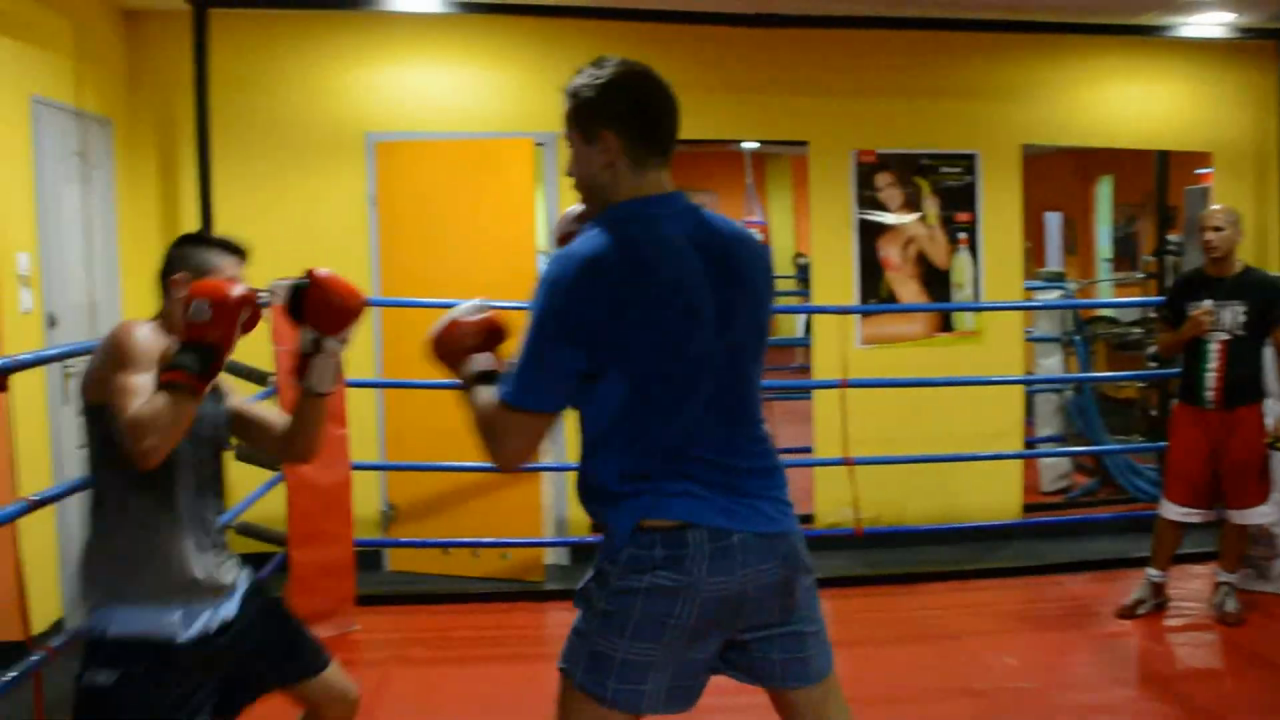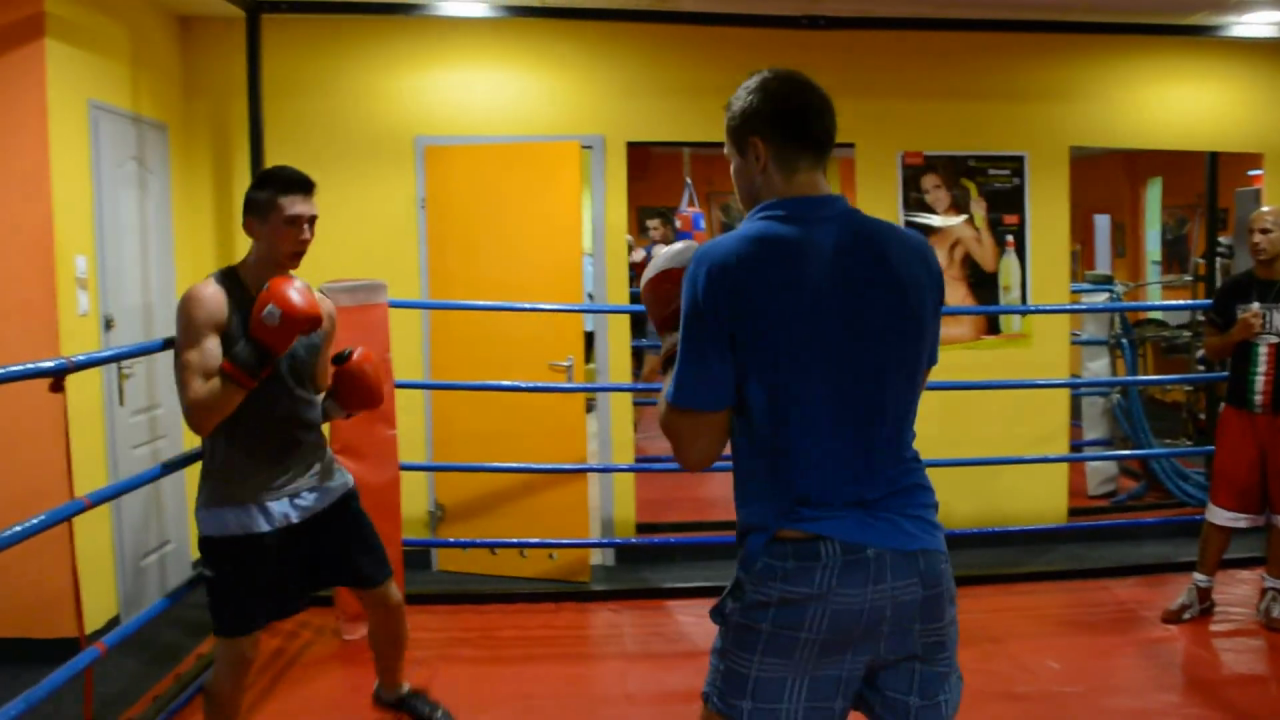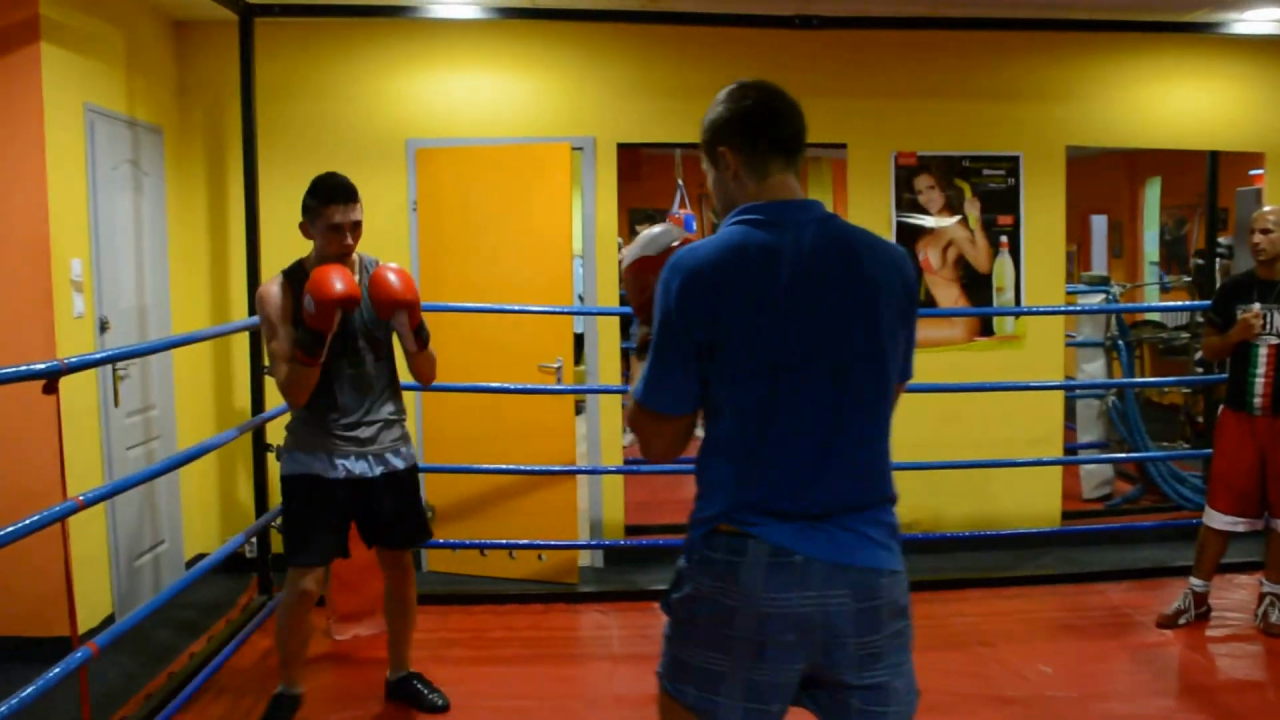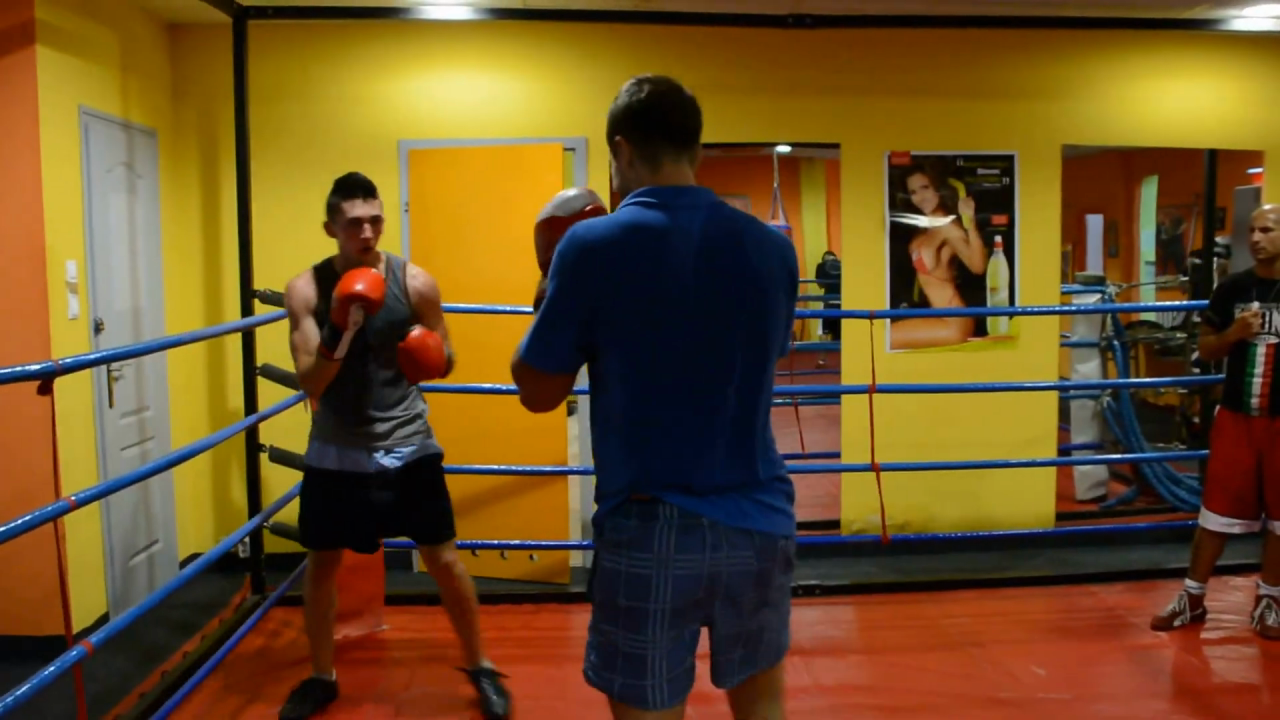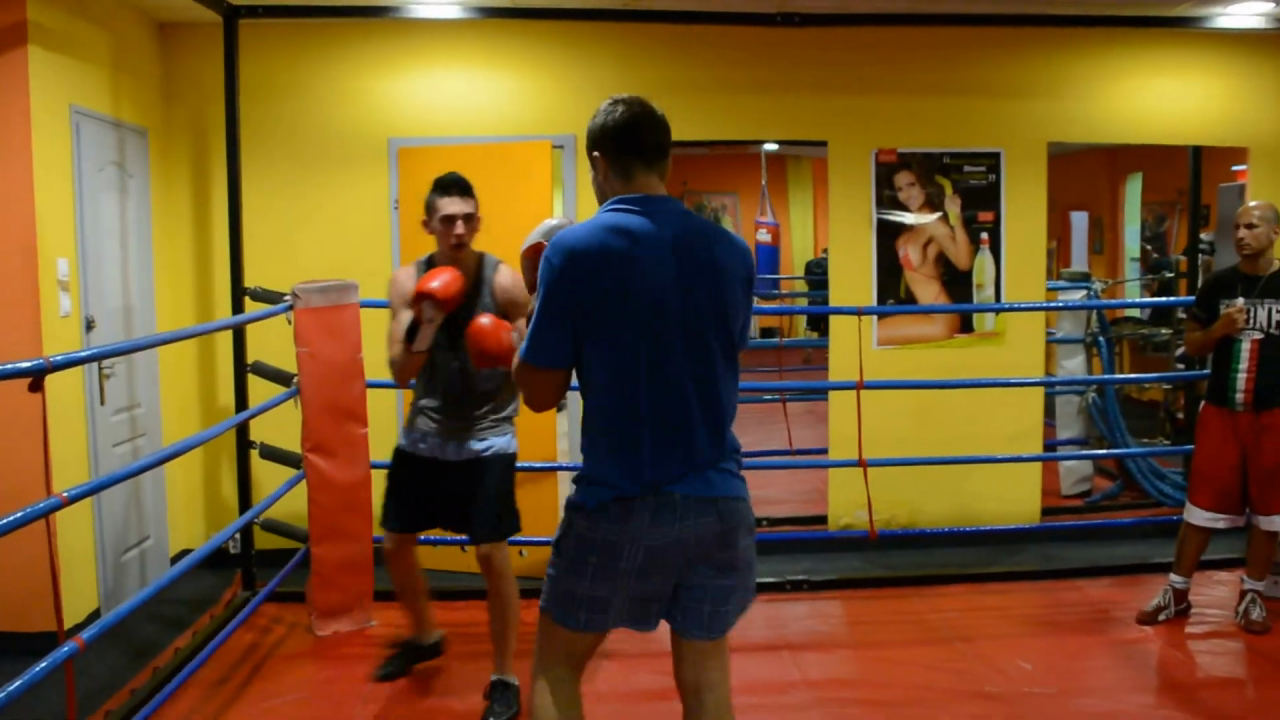
dt=0.4s
person 1, frame 1
left shoulder: (581, 271)
right shoulder: (745, 251)
left elbow: (511, 446)
left wrist: (474, 368)
left hip: (661, 554)
right hip: (769, 538)
person 1, frame 2
left shoulder: (723, 266)
right shoulder: (912, 256)
left elbow: (694, 447)
left wrist: (674, 346)
left hip: (797, 570)
right hip: (915, 557)
person 1, frame 3
left shoulder: (696, 270)
right shoulder: (888, 265)
left elbow: (658, 442)
left wrist: (657, 340)
left hip: (739, 568)
right hip: (865, 563)
person 1, frame 4
left shoulder: (592, 245)
right shoulder: (771, 250)
left elbow: (538, 392)
left wrist: (551, 300)
left hip: (647, 532)
right hip: (758, 524)
person 1, frame 5
left shoulder: (573, 249)
right shoulder: (730, 251)
left elbow: (539, 391)
left wrist: (541, 313)
left hip: (615, 507)
right hip: (717, 498)
person 2, frame 1
left shoulder: (213, 387)
right shoulder: (137, 343)
left elbow: (296, 447)
right elbow: (144, 445)
left wrist: (326, 349)
right wrist: (199, 359)
left hip: (224, 594)
right hip: (140, 620)
person 2, frame 2
left shoulder: (319, 306)
right shoulder: (207, 302)
right elbow: (200, 417)
left wrist: (348, 397)
right wrist: (259, 349)
left hip: (319, 487)
right hip: (240, 508)
left knee: (385, 598)
right knee: (238, 653)
person 2, frame 3
left shoulder: (386, 279)
right shoulder: (278, 293)
left elbow: (425, 375)
right elbow: (294, 394)
left wrist: (413, 324)
right wrist: (318, 332)
left hip: (388, 452)
right hip: (316, 460)
left knee: (399, 567)
right knee: (302, 584)
left ankle: (400, 674)
person 2, frame 4
left shoulder: (414, 280)
right shoulder: (306, 289)
left elbow: (443, 359)
right elbow: (310, 383)
left wrist: (435, 357)
right wrist: (343, 332)
left hip: (406, 444)
right hip: (335, 450)
left knee: (442, 559)
right knee: (320, 564)
left ankle: (479, 664)
person 2, frame 5
left shoulder: (505, 280)
right shoulder: (410, 281)
right elbow: (401, 371)
left wrist: (513, 357)
right wrist: (427, 322)
left hip: (487, 438)
right hip: (424, 436)
left knee: (491, 553)
right knee: (396, 543)
right ankle: (423, 635)
person 3, frame 1
right shoulder: (1184, 287)
right elbow: (1163, 346)
right wrist: (1188, 330)
left hip: (1241, 411)
right hip: (1191, 409)
left knee: (1241, 505)
right knee: (1175, 501)
left ankle: (1225, 587)
right ankle: (1154, 585)
person 3, frame 2
right shoulder: (1233, 289)
right elbow: (1210, 350)
right wrist: (1236, 334)
right hip: (1239, 412)
right knee: (1222, 505)
right ankle: (1200, 591)
person 3, frame 3
right shoulder: (1233, 289)
right elbow: (1208, 350)
right wrist: (1236, 335)
right hip: (1239, 414)
right knee: (1220, 508)
right ankle: (1197, 596)
person 3, frame 4
right shoulder: (1232, 288)
right elbow: (1206, 349)
right wrist: (1234, 333)
right hip: (1236, 415)
right knee: (1217, 510)
right ankle: (1192, 598)
person 3, frame 5
right shoulder: (1218, 284)
right elbow: (1192, 346)
right wrist: (1219, 329)
right hip: (1221, 410)
right knee: (1201, 504)
right ankle: (1177, 592)
